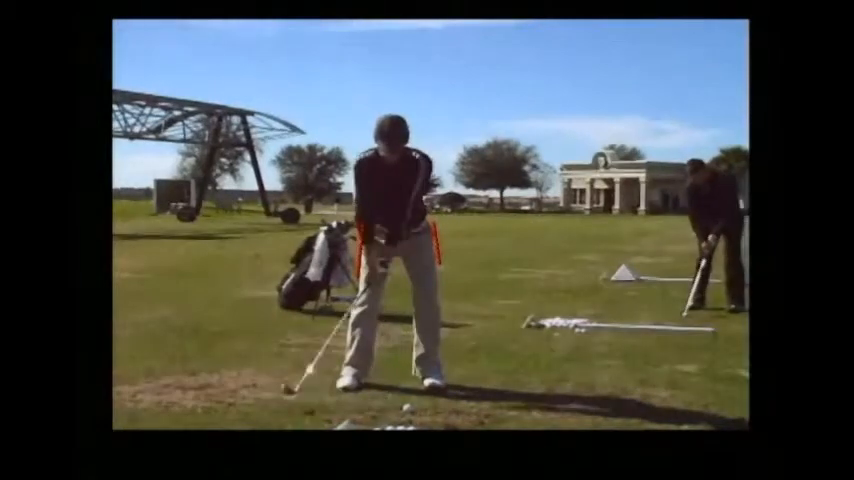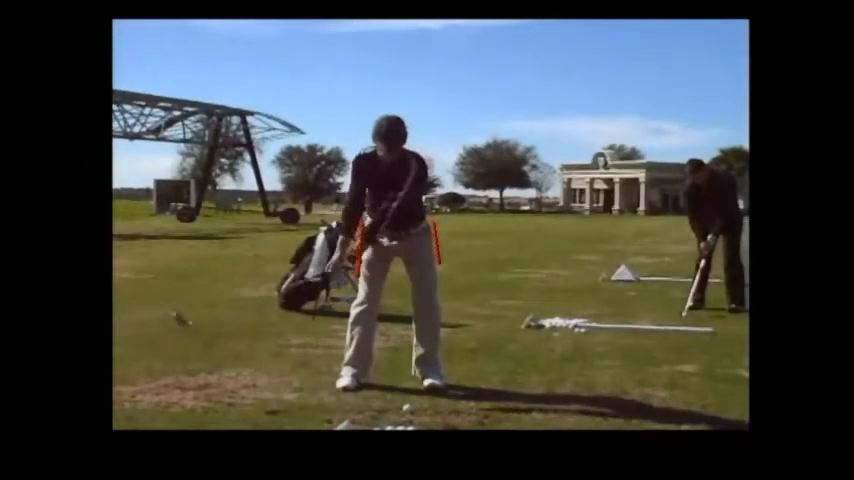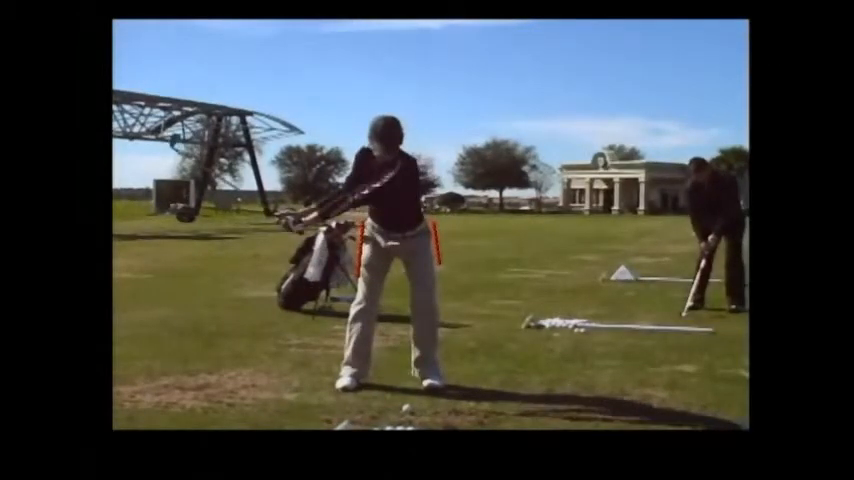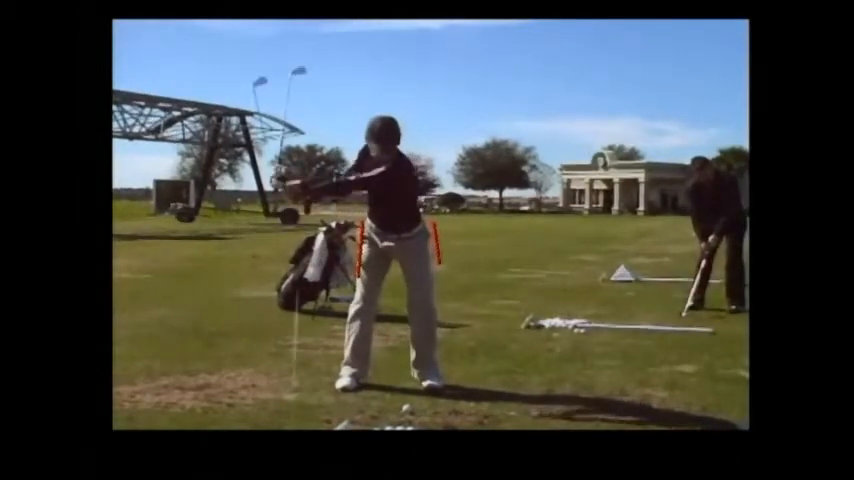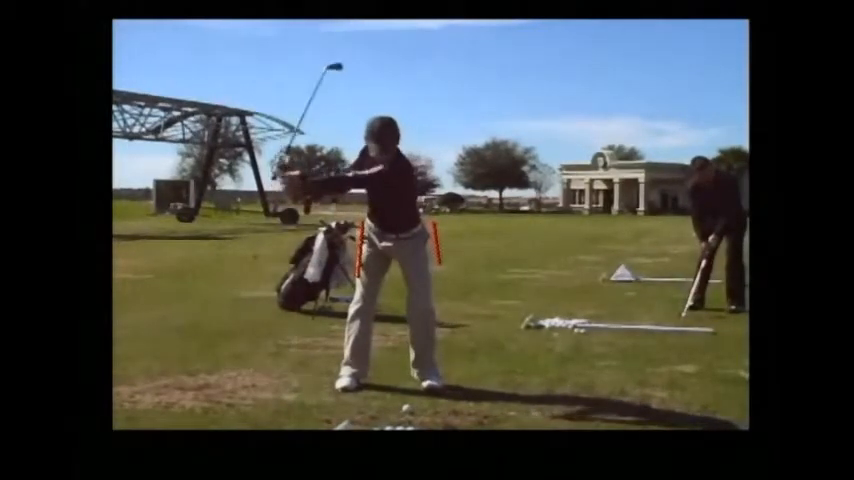
dt=0.4s
person 1, frame 1
left shoulder: (420, 163)
right shoulder: (364, 163)
left elbow: (407, 208)
right elbow: (363, 211)
left wrist: (390, 252)
right wrist: (370, 255)
left hip: (414, 233)
right hip: (376, 233)
left knee: (427, 300)
right knee: (366, 299)
left ankle: (429, 367)
right ankle: (354, 368)
person 1, frame 2
left shoulder: (416, 165)
right shoulder: (363, 161)
left elbow: (396, 207)
right elbow: (354, 203)
left wrist: (362, 245)
right wrist: (342, 246)
left hip: (414, 234)
right hip: (377, 234)
left knee: (427, 300)
right knee: (365, 300)
left ankle: (429, 367)
right ankle: (354, 368)
person 1, frame 3
left shoulder: (406, 166)
right shoulder: (364, 157)
left elbow: (368, 197)
right elbow: (348, 190)
left wrist: (321, 214)
right wrist: (314, 210)
left hip: (413, 235)
right hip: (378, 232)
left knee: (425, 302)
right knee: (365, 300)
left ankle: (427, 369)
right ankle: (353, 368)
person 1, frame 4
left shoulder: (400, 168)
right shoulder: (367, 154)
left elbow: (356, 183)
right elbow: (346, 182)
left wrist: (307, 187)
right wrist: (309, 188)
left hip: (409, 237)
right hip: (376, 233)
left knee: (422, 303)
right knee: (363, 301)
left ankle: (427, 369)
right ankle: (352, 369)
person 1, frame 5
left shoulder: (399, 168)
right shoulder: (369, 154)
left elbow: (352, 181)
right elbow: (345, 180)
left wrist: (308, 181)
right wrist: (310, 183)
left hip: (409, 238)
right hip: (376, 234)
left knee: (421, 304)
right knee: (363, 301)
left ankle: (427, 370)
right ankle: (352, 369)
person 2, frame 1
left shoulder: (726, 180)
right shoulder: (692, 187)
left elbow: (730, 211)
right elbow: (694, 215)
left wrist: (716, 234)
right wrist: (702, 239)
left hip: (731, 221)
right hip: (707, 223)
left knee: (732, 259)
right knee: (703, 259)
left ankle: (736, 301)
right ankle: (698, 299)
person 2, frame 2
left shoulder: (726, 180)
right shoulder: (691, 187)
left elbow: (728, 211)
right elbow: (693, 215)
left wrist: (715, 234)
right wrist: (701, 239)
left hip: (730, 221)
right hip: (706, 223)
left knee: (731, 259)
right knee: (702, 259)
left ankle: (736, 301)
right ankle: (697, 299)
person 2, frame 3
left shoulder: (727, 181)
right shoulder: (693, 186)
left elbow: (731, 212)
right elbow: (694, 215)
left wrist: (717, 234)
right wrist: (701, 239)
left hip: (732, 222)
right hip: (708, 223)
left knee: (733, 259)
right knee: (704, 258)
left ankle: (736, 301)
right ankle: (697, 299)
person 2, frame 4
left shoulder: (729, 181)
right shoulder: (694, 186)
left elbow: (731, 212)
right elbow: (696, 214)
left wrist: (717, 234)
right wrist: (702, 239)
left hip: (734, 221)
right hip: (710, 222)
left knee: (733, 259)
right knee: (704, 258)
left ankle: (736, 301)
right ankle: (698, 298)
person 2, frame 5
left shoulder: (729, 181)
right shoulder: (695, 186)
left elbow: (731, 212)
right elbow: (696, 214)
left wrist: (717, 234)
right wrist: (702, 238)
left hip: (734, 221)
right hip: (711, 221)
left knee: (733, 259)
right knee: (705, 258)
left ankle: (736, 301)
right ankle: (698, 298)
